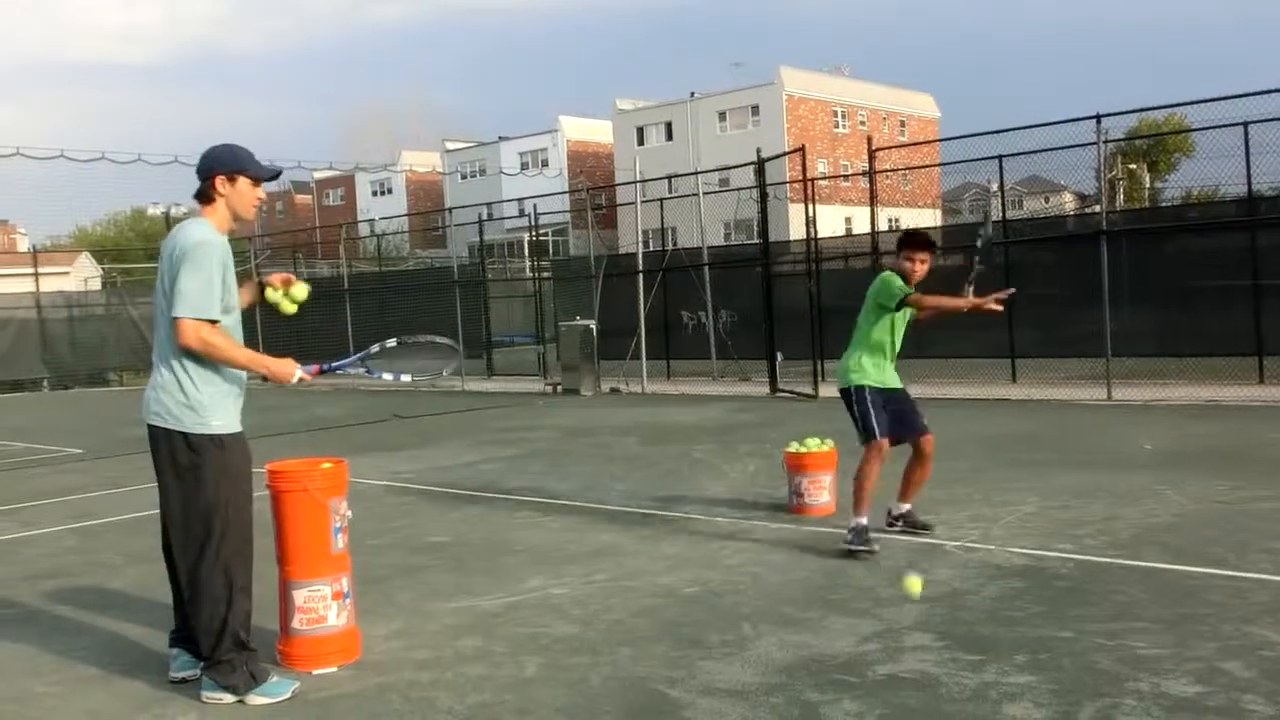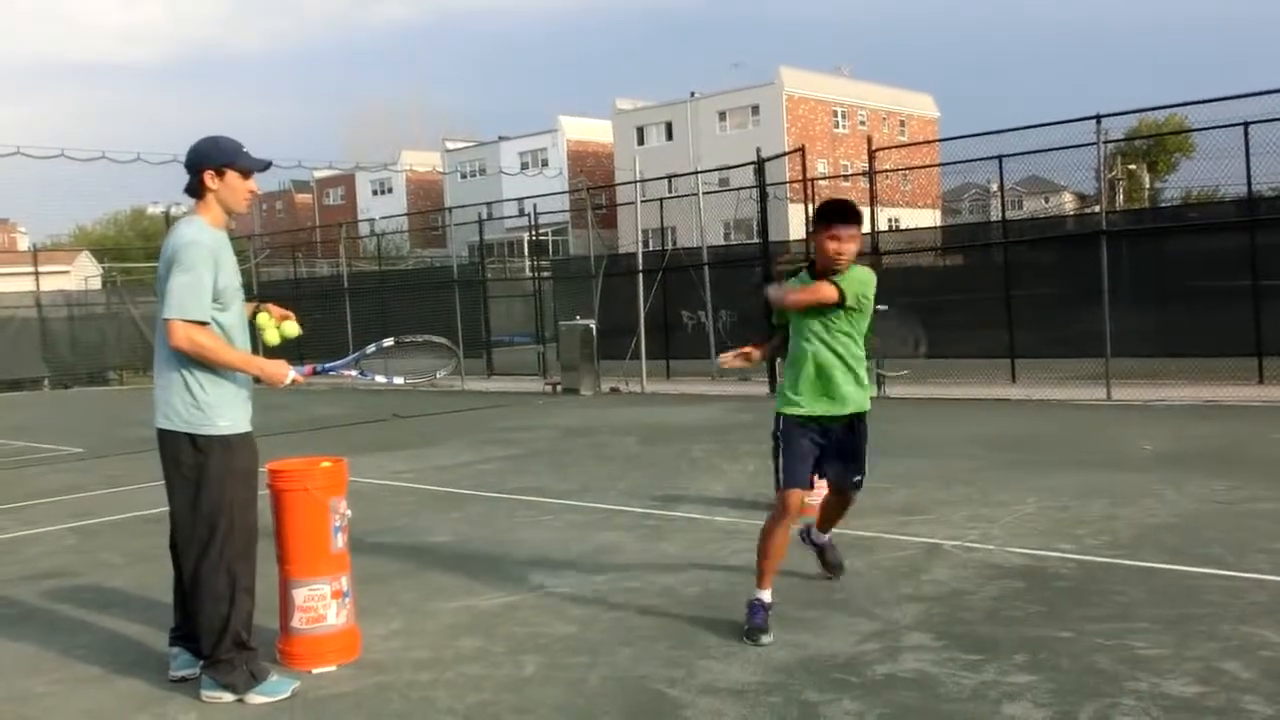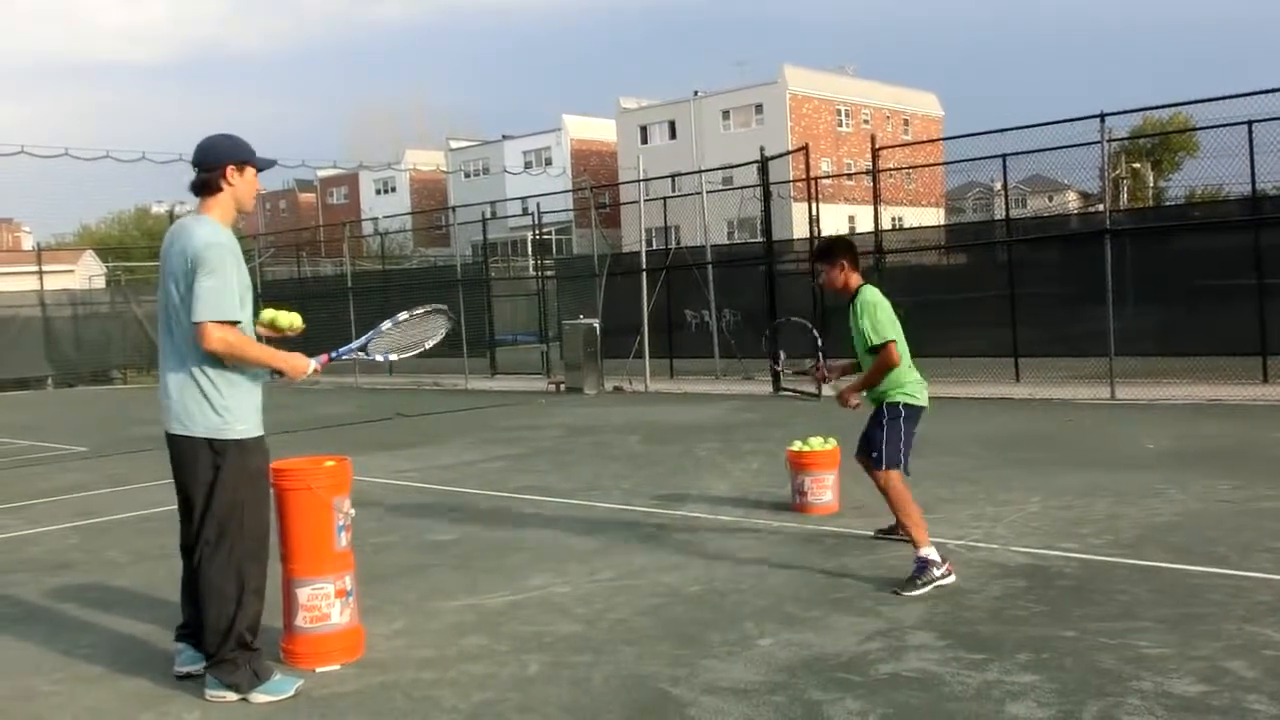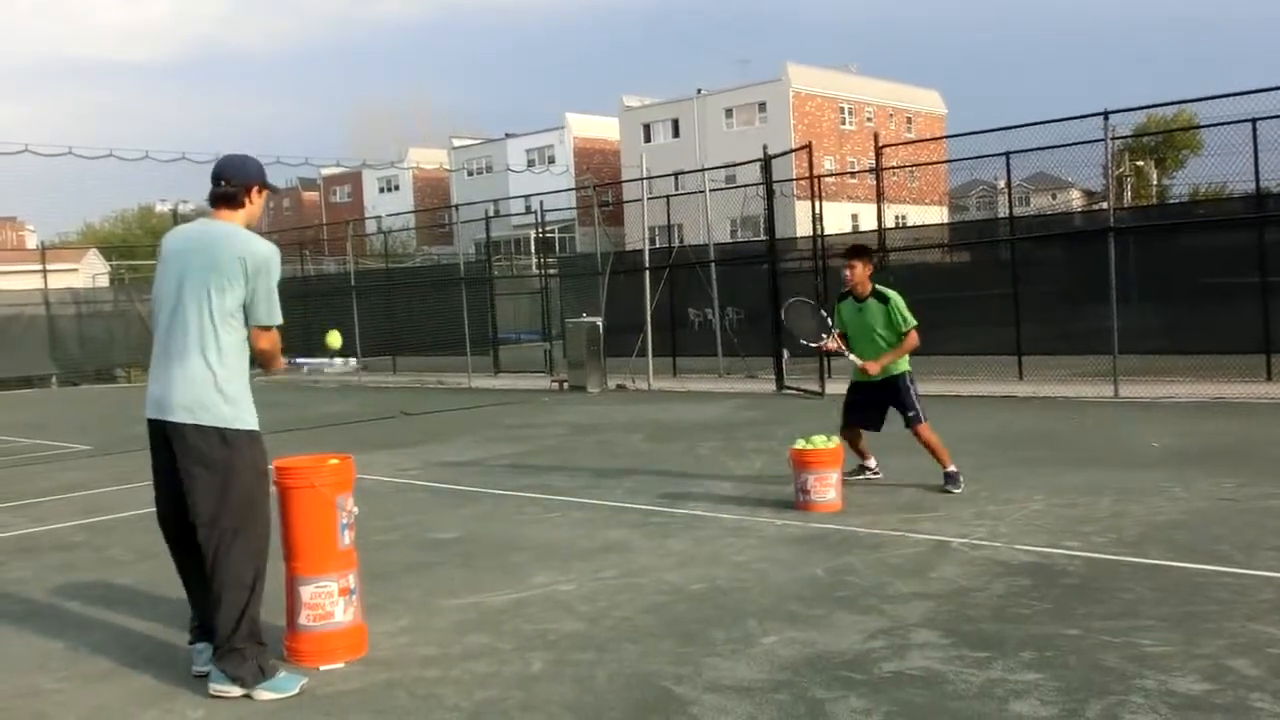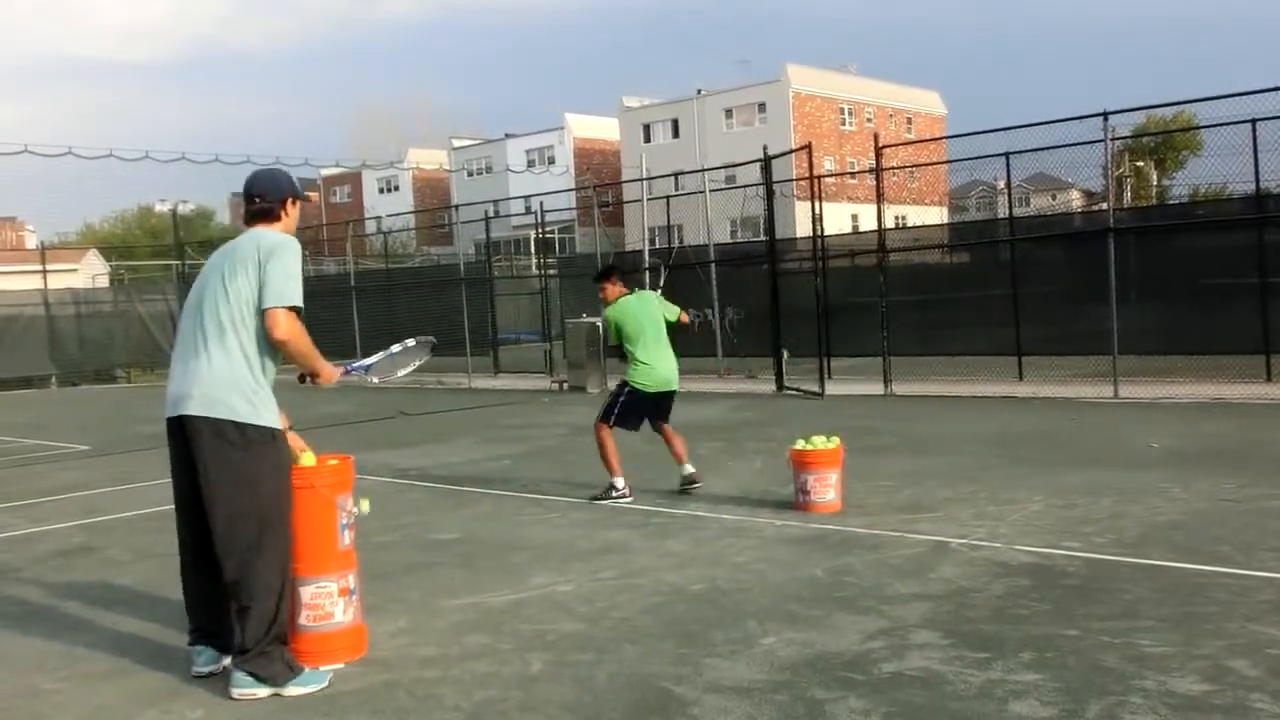
dt=1s
person 1, frame 1
left shoulder: (190, 236)
right shoulder: (204, 242)
right elbow: (193, 333)
left wrist: (258, 288)
right wrist: (268, 365)
left hip: (179, 416)
right hip: (202, 422)
left knee: (191, 538)
right knee: (223, 544)
left ankle: (189, 647)
right ankle: (228, 669)
person 1, frame 2
left shoulder: (205, 238)
right shoulder: (197, 242)
right elbow: (182, 333)
left wrist: (254, 308)
right wrist: (260, 367)
left hip: (197, 420)
right hip: (210, 424)
left knee: (198, 539)
right knee: (226, 544)
left ankle: (190, 647)
right ankle: (228, 669)
person 1, frame 3
left shoulder: (181, 233)
right shoulder: (216, 243)
right elbow: (214, 338)
left wrist: (254, 328)
right wrist: (280, 359)
left hip: (187, 416)
right hip: (221, 423)
left knee: (204, 538)
right knee: (236, 543)
left ankle: (194, 644)
right ankle: (232, 669)
person 1, frame 4
left shoulder: (174, 240)
right shoulder: (257, 251)
right elbow: (263, 340)
right wrist: (275, 361)
left hip: (164, 407)
right hip: (218, 412)
left knee: (188, 531)
right knee: (240, 534)
left ankle: (207, 640)
right ankle: (236, 663)
person 1, frame 5
left shoulder: (224, 254)
right shoulder: (279, 246)
right elbow: (280, 328)
left wrist: (284, 429)
right wrist: (321, 367)
left hip: (184, 404)
right hip: (234, 412)
left knee: (203, 530)
right knee: (260, 536)
left ankle: (209, 643)
right ankle: (259, 664)
person 2, frame 1
left shoulder: (904, 291)
right shoulder: (887, 280)
right elbow: (921, 303)
left wrist: (952, 305)
right wrist: (976, 302)
left hip: (886, 381)
right hip: (860, 378)
left knee: (925, 445)
right knee: (878, 445)
left ankle: (901, 512)
right ankle: (858, 525)
person 2, frame 2
left shoulder: (862, 280)
right shoulder: (801, 279)
left elbow: (790, 301)
left wrist: (776, 289)
right wrist: (759, 352)
left hip: (847, 408)
right hip: (797, 410)
left knee: (845, 490)
right knee: (789, 504)
left ankle: (819, 534)
right ankle: (761, 598)
person 2, frame 3
left shoulder: (867, 302)
right shoulder: (863, 300)
left elbow: (891, 357)
left wrist: (856, 389)
right wrist: (841, 370)
left hip: (899, 399)
right hip: (890, 400)
left knee: (889, 477)
right knee: (867, 460)
left ankle: (931, 563)
right ankle: (906, 522)
person 2, frame 4
left shoulder: (889, 299)
right shoulder: (842, 302)
left elbow: (912, 340)
right elbow: (844, 337)
left wrist: (880, 364)
right wrist: (834, 344)
left hip: (894, 374)
right hip: (862, 378)
left knee: (919, 427)
right knee: (848, 431)
left ankle: (951, 471)
right ankle: (870, 465)
person 2, frame 5
left shoulder: (610, 313)
right shoulder: (652, 297)
left elbow: (621, 352)
right elbow: (684, 318)
left hip: (640, 380)
right hip: (669, 378)
left knee: (602, 426)
right knee: (663, 426)
left ankle: (618, 485)
right ankle: (689, 472)
